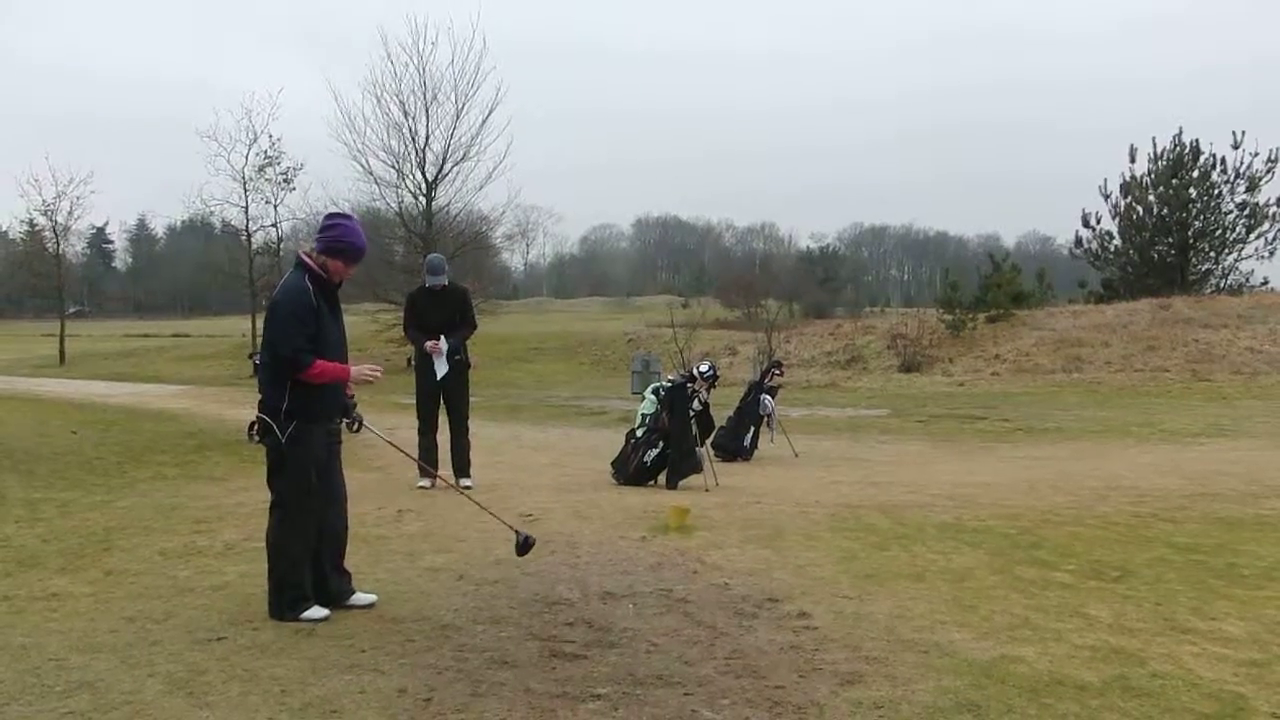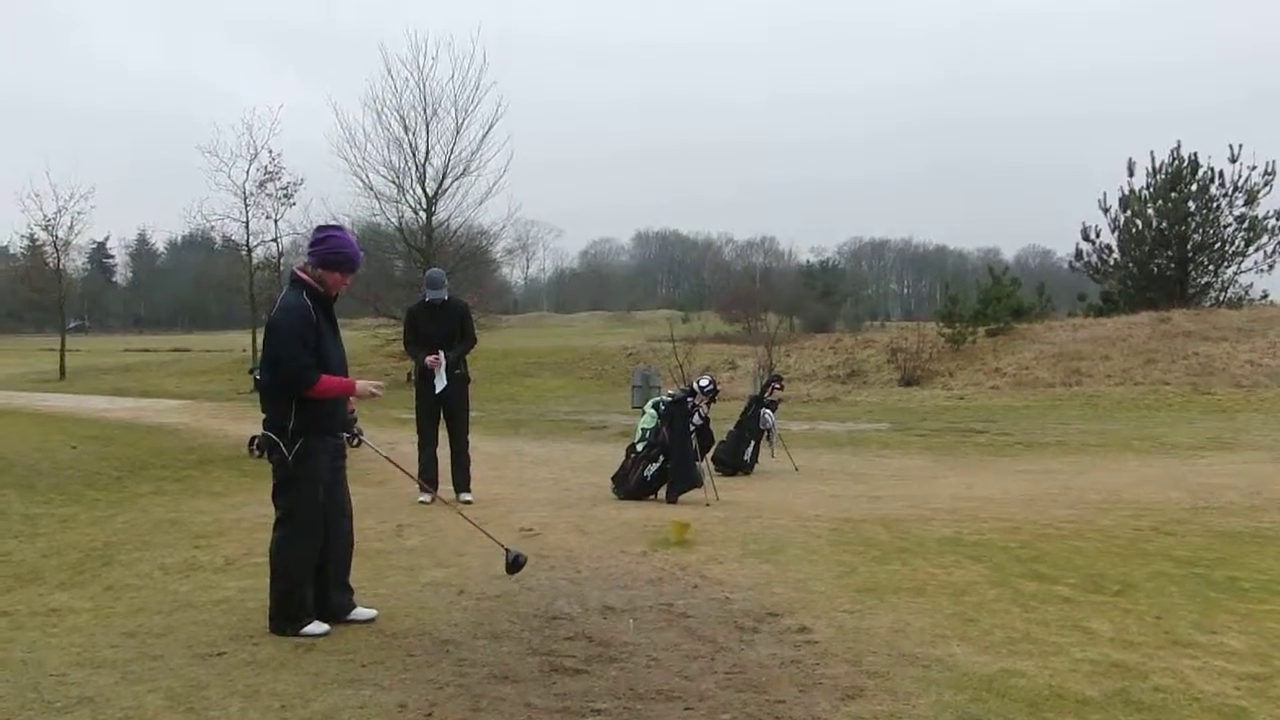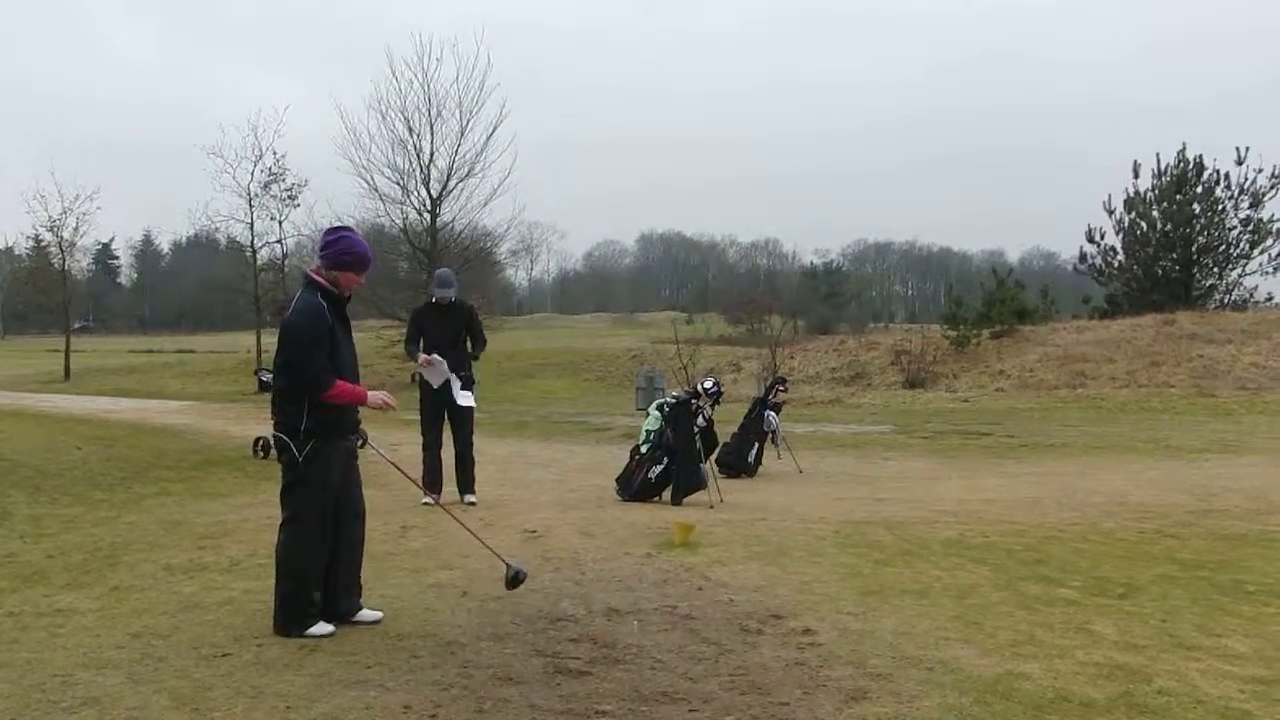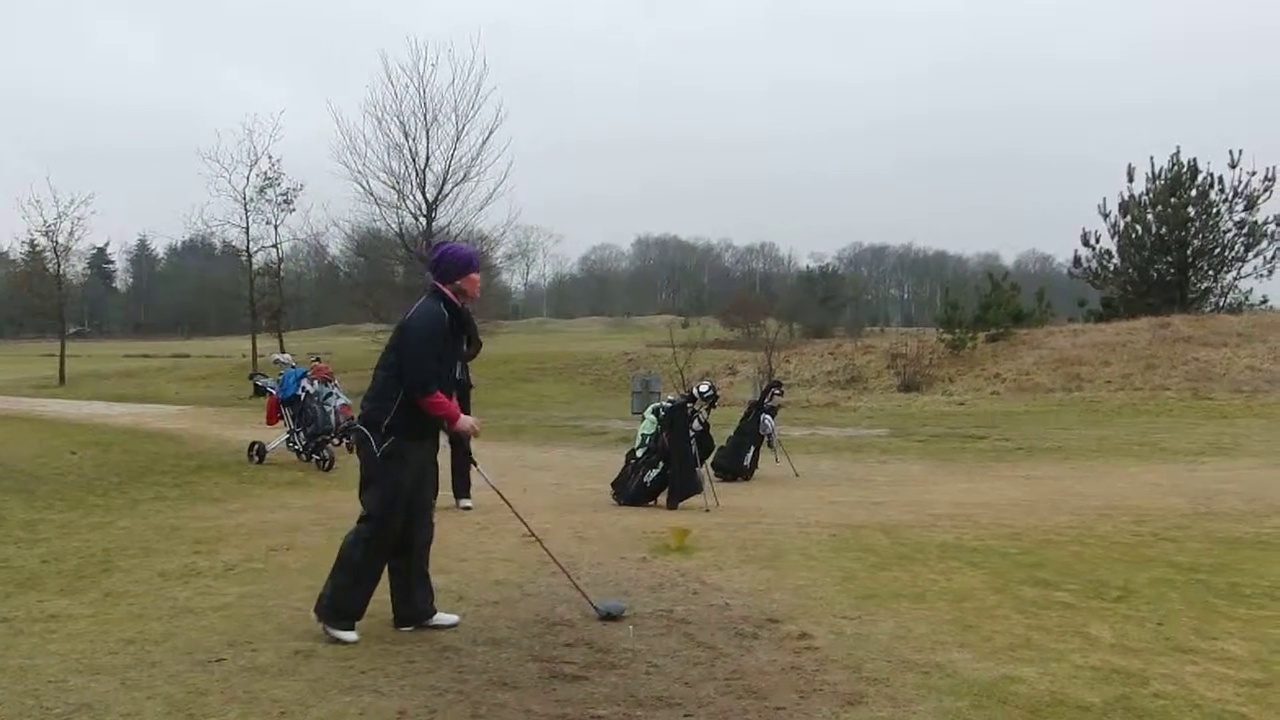
dt=1s
person 1, frame 1
left shoulder: (323, 288)
right shoulder: (294, 292)
right elbow: (296, 361)
left wrist: (341, 393)
right wrist: (347, 374)
left hip: (321, 417)
right hip: (292, 420)
left knee: (330, 505)
right knee: (295, 510)
left ankle: (332, 587)
right ankle: (290, 600)
person 1, frame 2
left shoulder: (320, 303)
right shoulder: (293, 310)
right elbow: (301, 378)
left wrist: (343, 407)
right wrist: (351, 388)
left hip: (325, 433)
right hip: (298, 437)
left knee: (336, 520)
right knee: (299, 525)
left ankle: (334, 602)
right ankle: (289, 615)
person 1, frame 3
left shoulder: (331, 305)
right shoulder: (307, 311)
right elbow: (315, 381)
left wrist: (352, 415)
right wrist: (364, 397)
left hip: (334, 434)
right hip: (308, 437)
left knee: (348, 519)
right knee: (305, 527)
left ankle: (340, 603)
right ankle: (294, 616)
person 1, frame 4
left shoulder: (447, 316)
right shoulder: (427, 318)
right elbow: (419, 386)
left wrist: (452, 419)
right wrist: (455, 418)
left hip: (416, 435)
right hip: (389, 434)
left knee: (416, 525)
right knee: (380, 523)
left ankle: (414, 609)
right ankle: (335, 609)
person 2, frame 1
left shoulder: (460, 293)
right shoulder: (415, 297)
left elbow: (470, 325)
right elbow: (409, 329)
left wrist: (452, 343)
right wrist: (423, 343)
left hip: (455, 361)
right hip: (425, 363)
left knee: (459, 419)
right knee: (426, 420)
left ankle: (463, 473)
right ankle: (427, 473)
person 2, frame 2
left shoulder: (460, 308)
right shoulder: (414, 311)
left elbow: (470, 340)
right elbow: (409, 344)
left wrist: (451, 357)
right wrist: (424, 358)
left hip: (455, 376)
right hip: (426, 378)
left knee: (459, 435)
right knee: (426, 436)
left ankle: (463, 488)
right ankle: (427, 487)
person 2, frame 3
left shoulder: (466, 310)
right shoulder: (421, 312)
left elbow: (479, 339)
right elbow: (410, 343)
left wrist: (475, 353)
right wrist: (418, 356)
left hip: (460, 378)
right hip: (430, 380)
left knee: (464, 437)
right knee: (431, 438)
left ankle: (467, 489)
right ankle: (431, 489)
person 2, frame 4
left shoulder: (462, 314)
left elbow: (475, 344)
left wrist: (464, 356)
left hip: (458, 381)
left knee: (460, 438)
left ankle: (463, 493)
